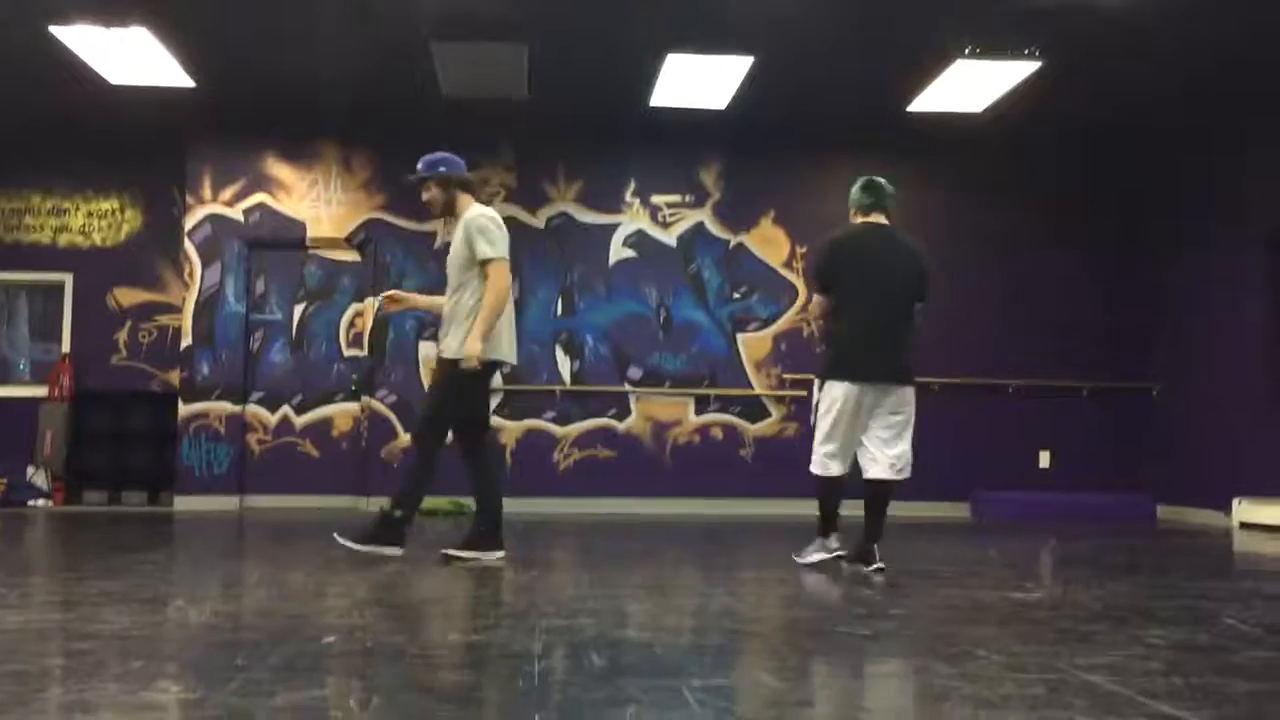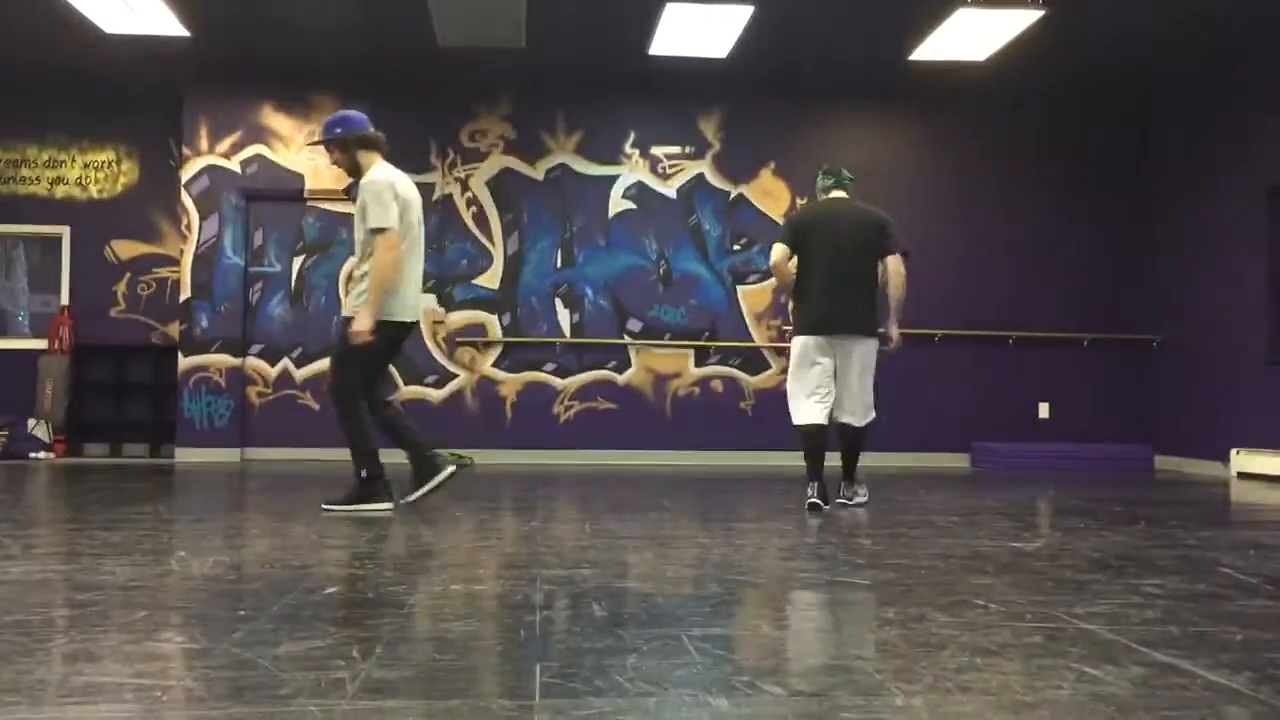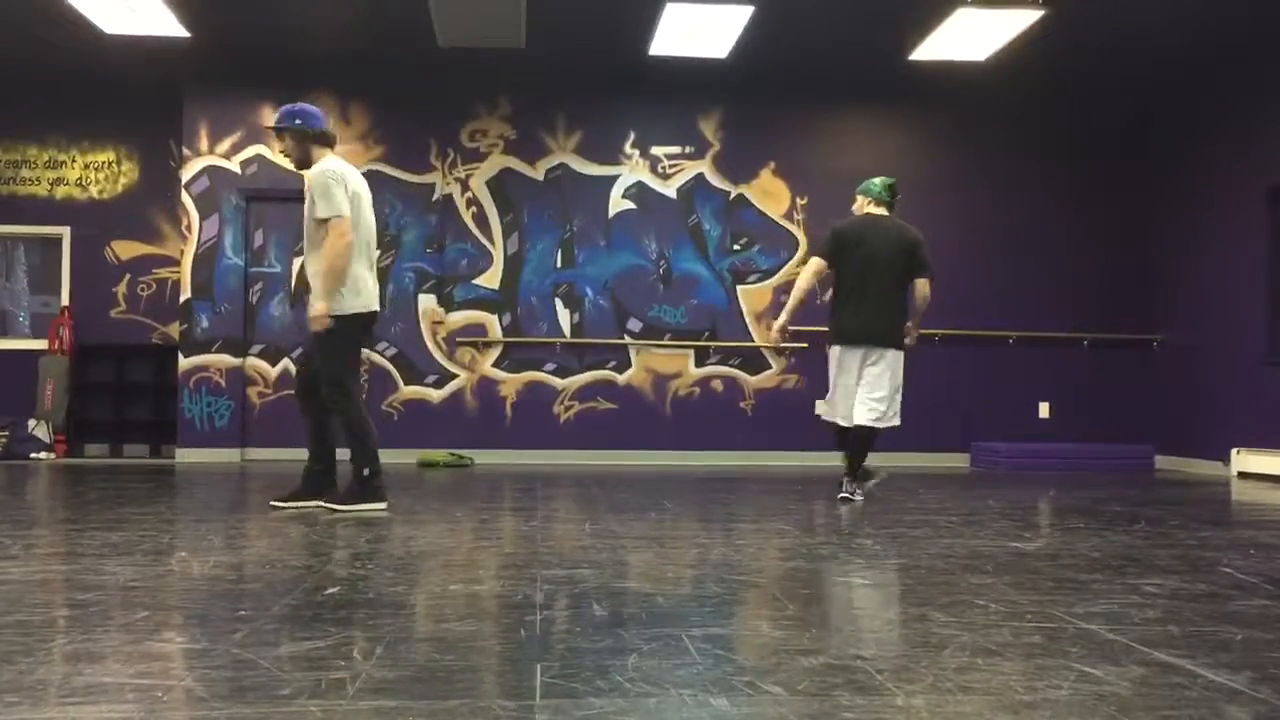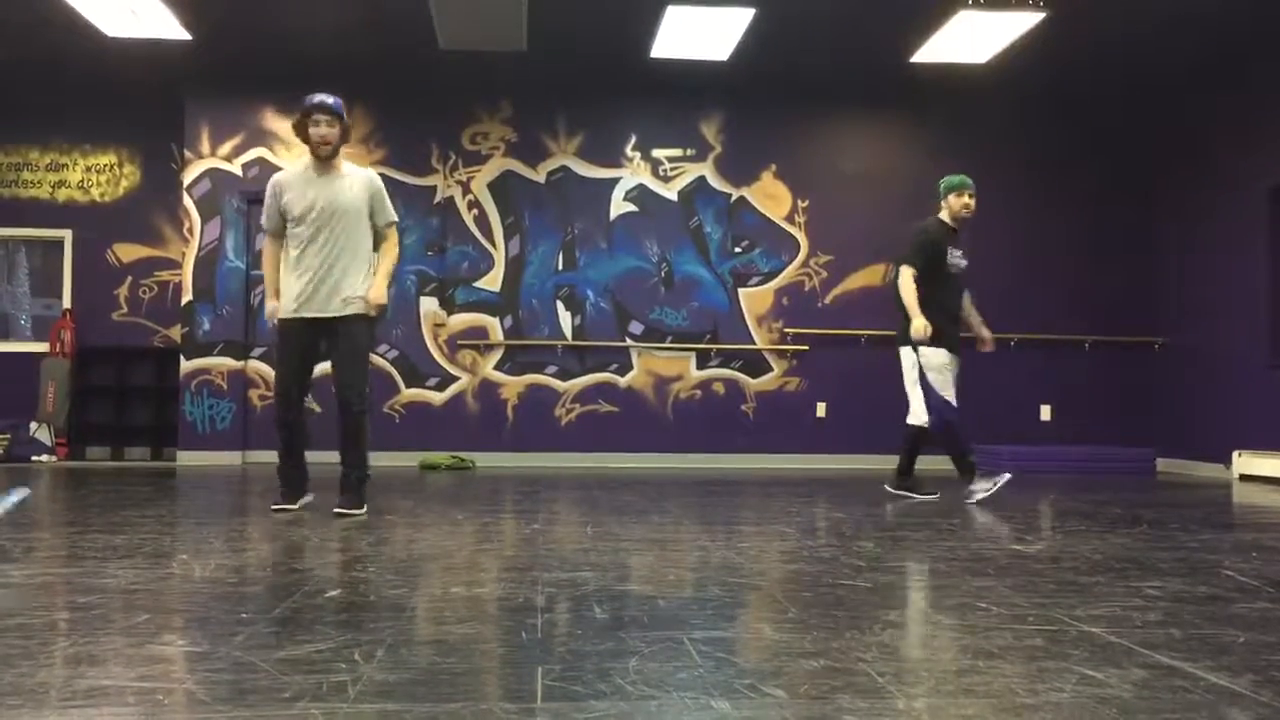
dt=0.7s
person 1, frame 1
left shoulder: (480, 219)
right shoulder: (462, 228)
left elbow: (500, 282)
left wrist: (476, 337)
right wrist: (411, 300)
left hip: (470, 352)
right hip: (465, 352)
left knee: (428, 433)
right knee: (473, 440)
left ankle: (391, 529)
right ankle: (487, 536)
person 1, frame 2
left shoulder: (376, 182)
right shoulder: (399, 179)
left elbow: (388, 252)
left wrist: (364, 311)
left hip: (379, 310)
right hip: (401, 309)
left knee: (345, 392)
right knee: (365, 392)
left ankle: (372, 486)
right ankle: (427, 462)
person 1, frame 3
left shoulder: (324, 174)
right shoulder: (347, 173)
left elbow: (341, 237)
left wrist: (323, 297)
left hip: (341, 306)
right hip: (350, 303)
left knee: (340, 392)
right knee: (308, 387)
left ankle: (369, 486)
right ankle: (318, 483)
person 1, frame 4
left shoulder: (367, 182)
right shoulder: (282, 183)
left elbow: (389, 239)
right elbow: (272, 242)
left wrist: (379, 283)
right wrist: (270, 294)
left hip: (352, 309)
right hip: (296, 310)
left knee: (351, 397)
right knee: (288, 397)
left ankle: (353, 488)
right ankle: (293, 486)
person 2, frame 1
left shoulder: (836, 247)
right shoulder: (912, 254)
left elbow: (819, 307)
right elbow: (914, 310)
left hip: (843, 367)
right hip: (895, 371)
left knee: (830, 452)
right knee: (884, 457)
left ankle: (828, 539)
right ankle: (869, 547)
person 2, frame 2
left shoulder: (802, 217)
right shoulder: (876, 219)
left elbow: (776, 262)
right elbow: (896, 272)
left wrist: (796, 295)
right wrist: (893, 321)
left hip: (812, 325)
right hip: (859, 326)
left knee: (811, 405)
right knee: (854, 407)
left ankle: (816, 486)
right ankle: (849, 483)
person 2, frame 3
left shoulder: (843, 231)
right shoulder: (911, 238)
left elbow: (812, 271)
right elbow: (923, 292)
left wrist: (785, 315)
right wrist: (913, 324)
left hip: (845, 333)
right hip: (887, 336)
left knee: (842, 407)
right knee: (872, 409)
left ankle: (856, 471)
right ankle: (851, 480)
person 2, frame 4
left shoulder: (960, 240)
right shoulder: (928, 233)
right elbow: (905, 276)
left wrist: (978, 326)
right wrist: (916, 316)
left hip: (944, 338)
right hip: (925, 338)
left knee: (926, 412)
right knee: (943, 409)
left ankle: (903, 477)
right ankle: (973, 480)
